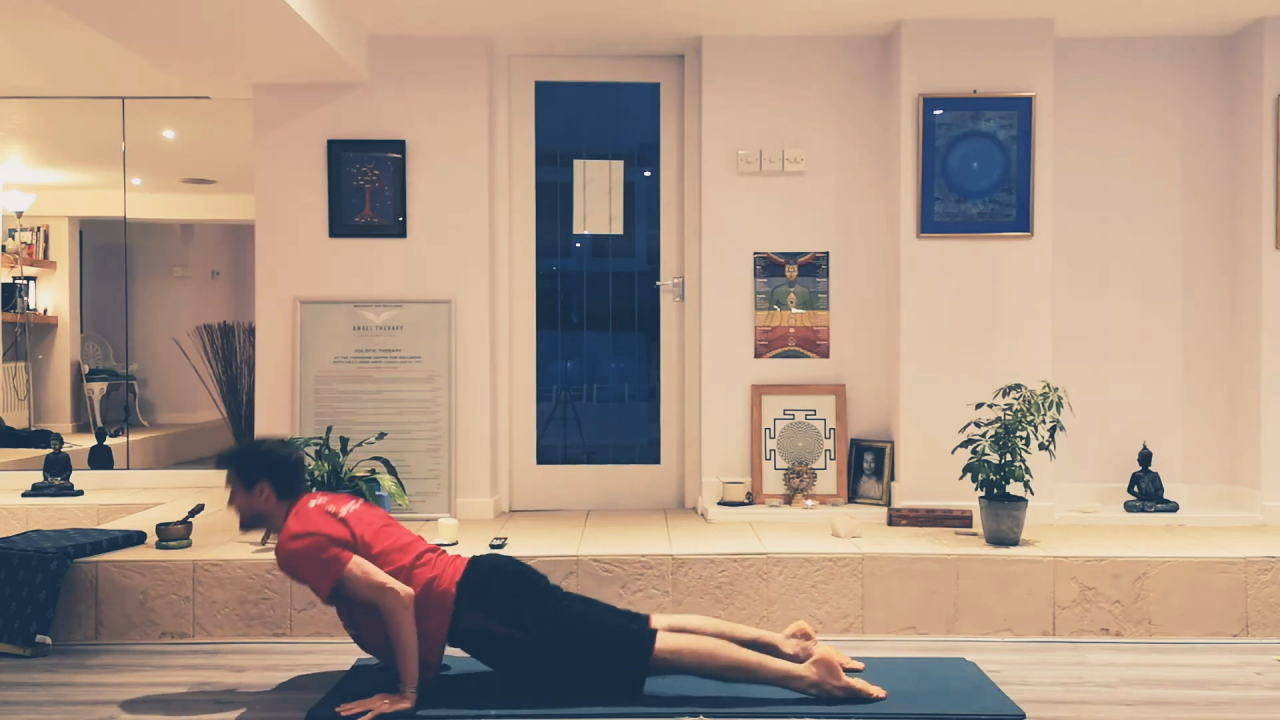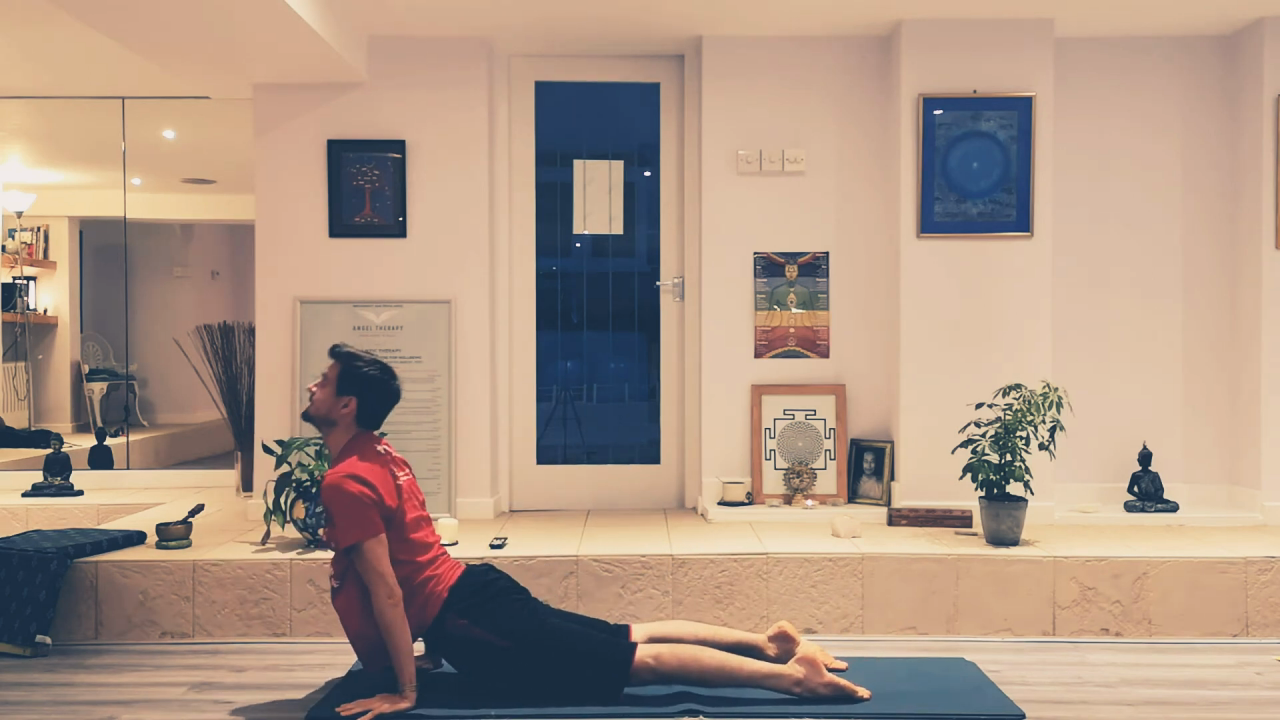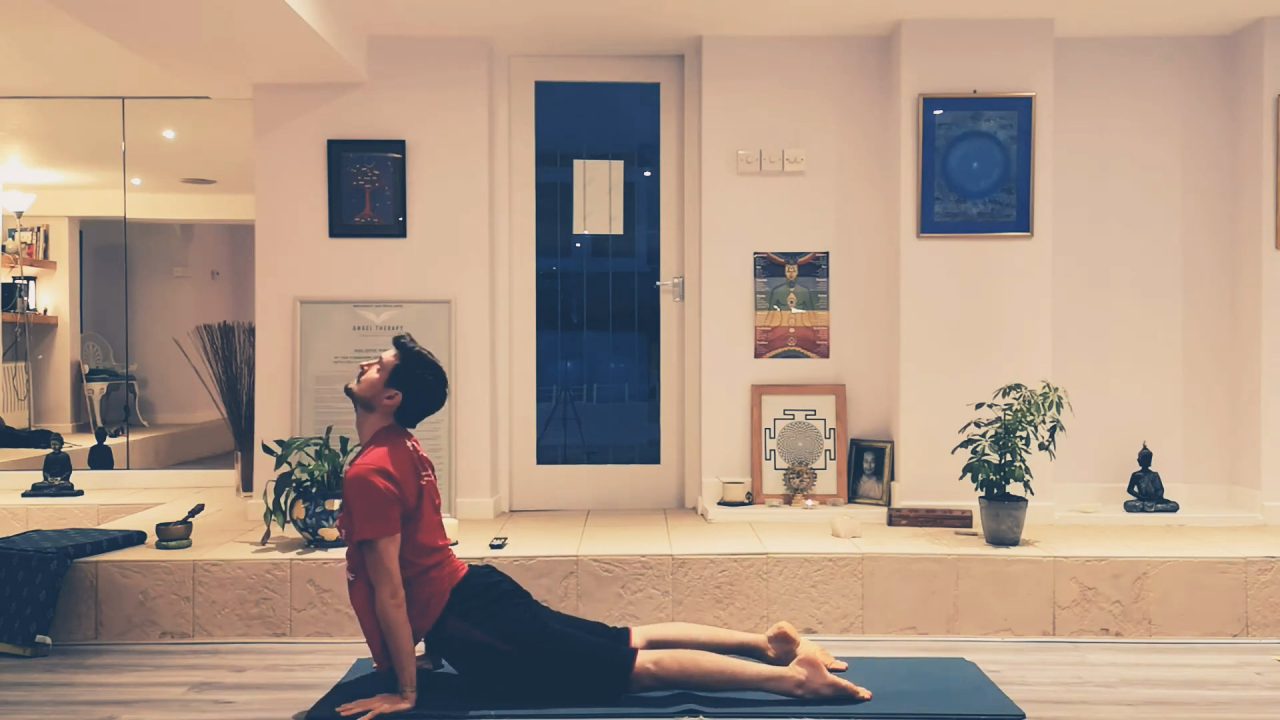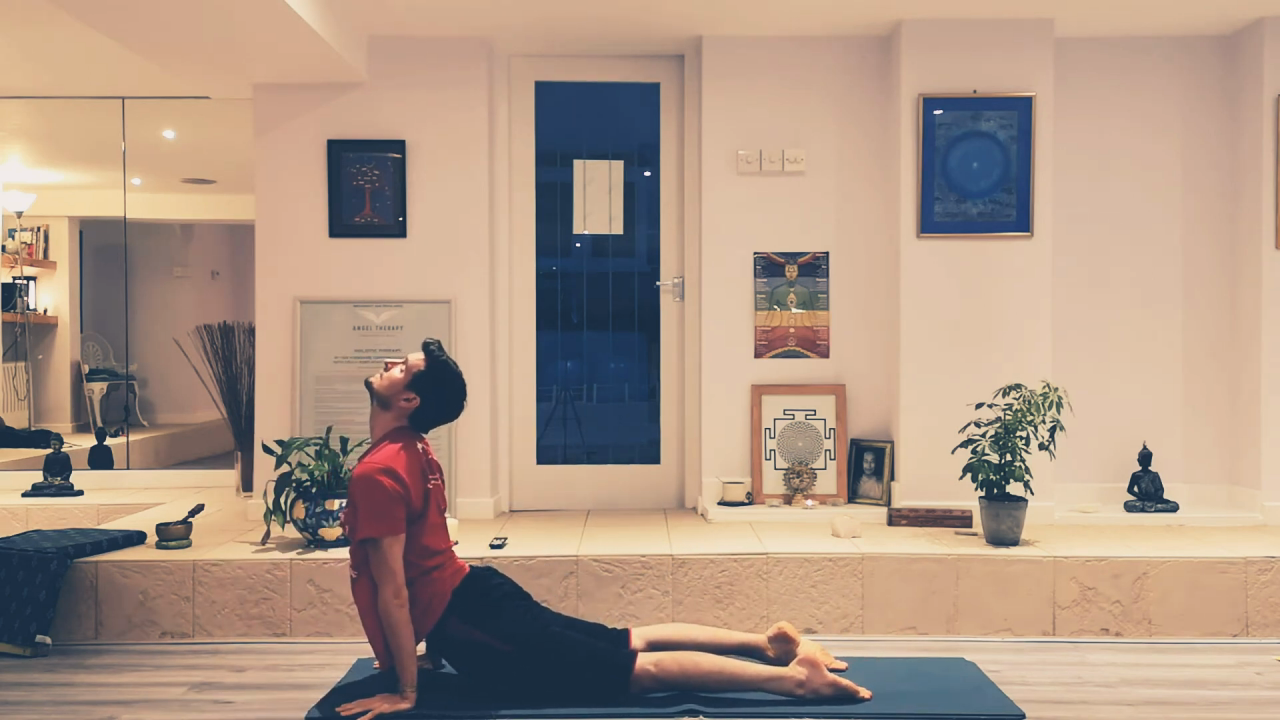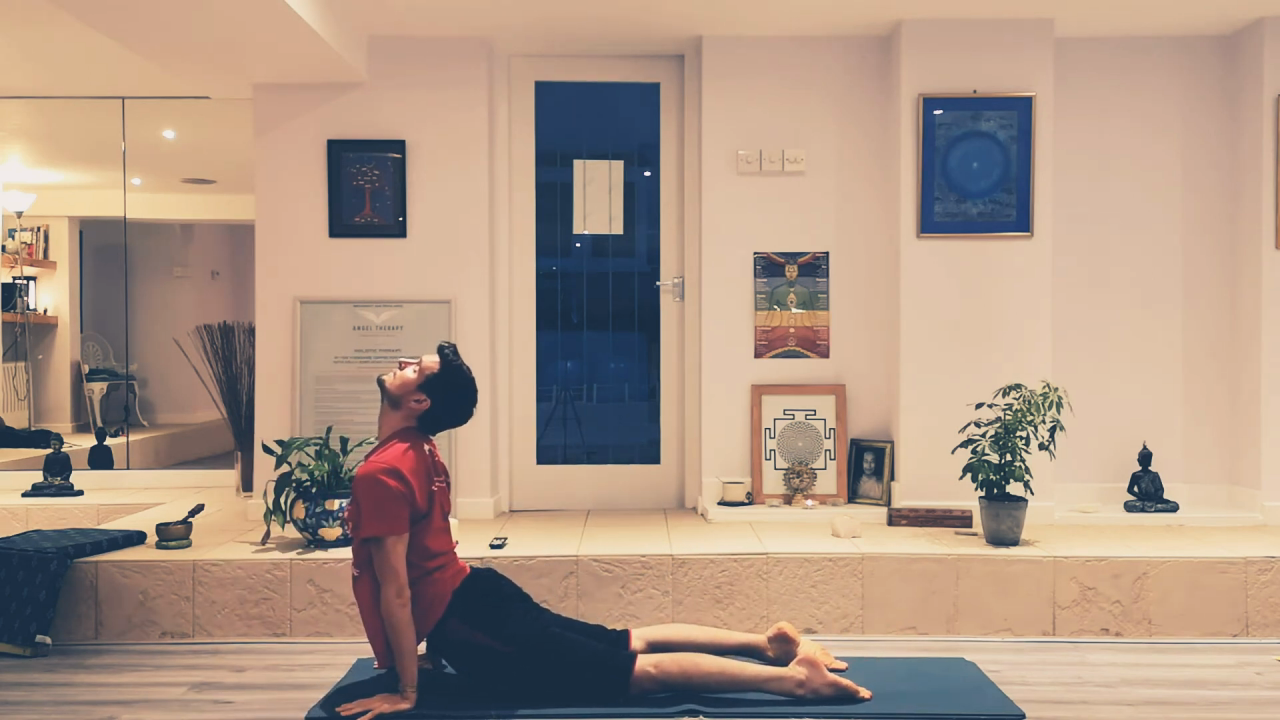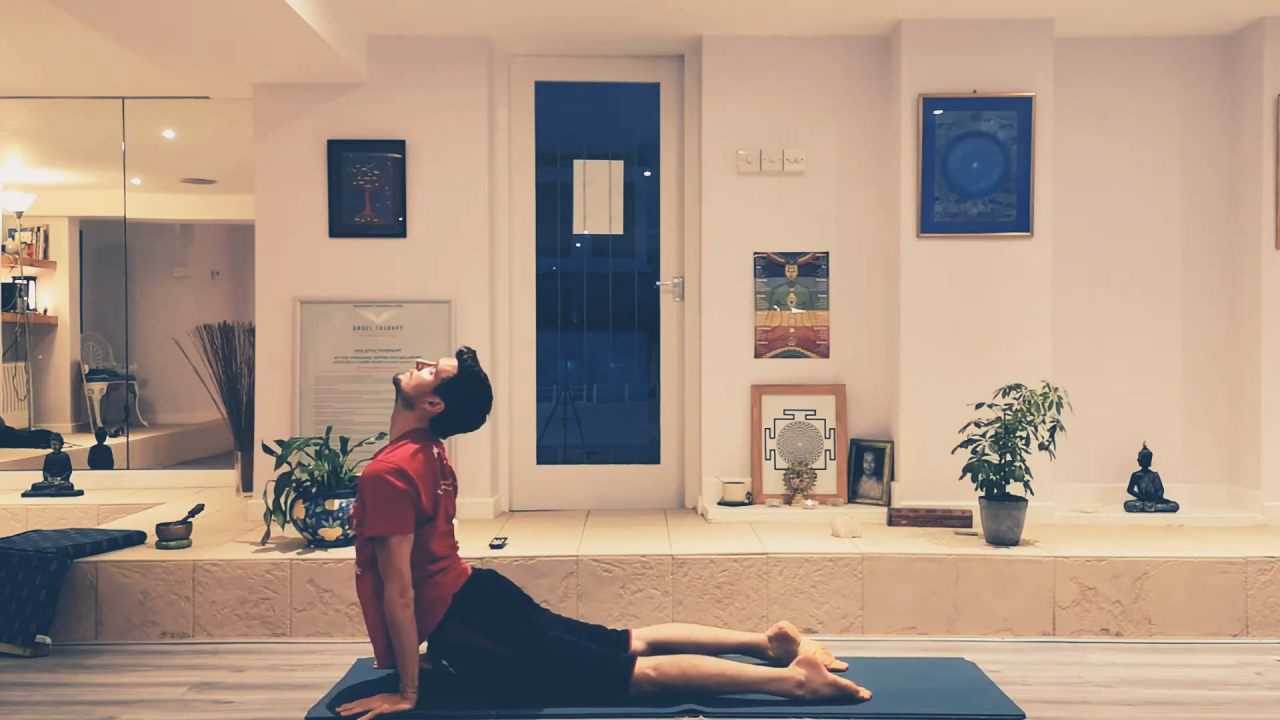
dt=0.4s
person 1, frame 1
left shoulder: (297, 539)
right shoulder: (330, 504)
left elbow: (396, 596)
right wrist: (428, 652)
left hip: (479, 604)
right hip: (486, 578)
left knee: (646, 652)
right knee: (650, 630)
right ankle: (782, 641)
person 1, frame 2
left shoulder: (345, 481)
right shoulder: (379, 455)
left elbow: (385, 592)
right wrist: (433, 643)
left hip: (466, 616)
right hip: (472, 591)
left knee: (637, 662)
right knee: (629, 637)
right ankle: (765, 643)
person 1, frame 3
left shoulder: (368, 473)
right shoulder: (403, 449)
left elbow: (388, 590)
right wrist: (433, 646)
left hip: (466, 621)
right hip: (474, 594)
left knee: (639, 667)
right knee: (633, 640)
left ankle: (793, 677)
right ankle: (764, 643)
person 1, frame 4
left shoulder: (375, 473)
right shoulder: (413, 452)
left elbow: (391, 590)
right wrist: (433, 648)
left hip: (464, 622)
right hip: (473, 596)
left knee: (638, 670)
right knee: (632, 641)
right ankle: (765, 643)
person 1, frame 5
left shoulder: (380, 473)
right shoulder: (420, 453)
left elbow: (394, 590)
right wrist: (433, 647)
left hip: (463, 624)
right hip: (473, 599)
left knee: (638, 671)
right knee: (632, 642)
right ankle: (765, 642)
person 1, frame 6
left shoulder: (388, 473)
right shoulder: (428, 455)
left elbow: (399, 589)
right wrist: (434, 647)
left hip: (465, 625)
right hip: (476, 600)
left knee: (638, 674)
right knee: (634, 642)
right ankle: (766, 641)
